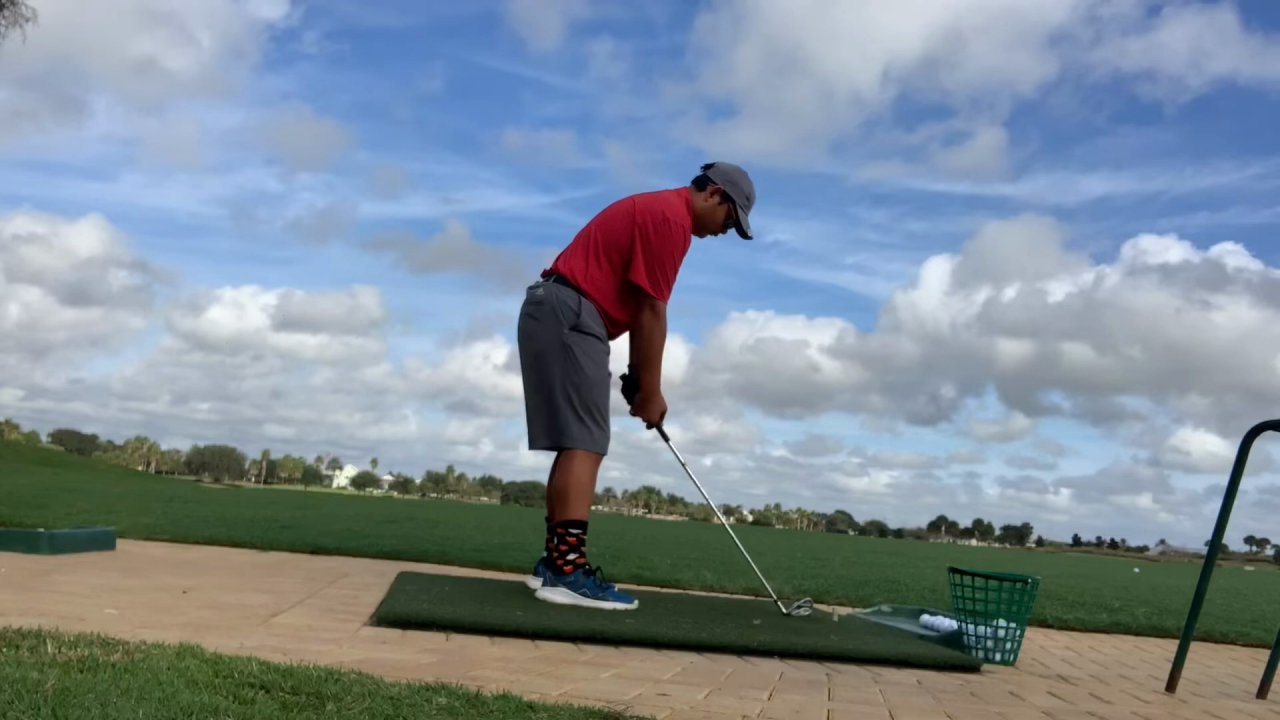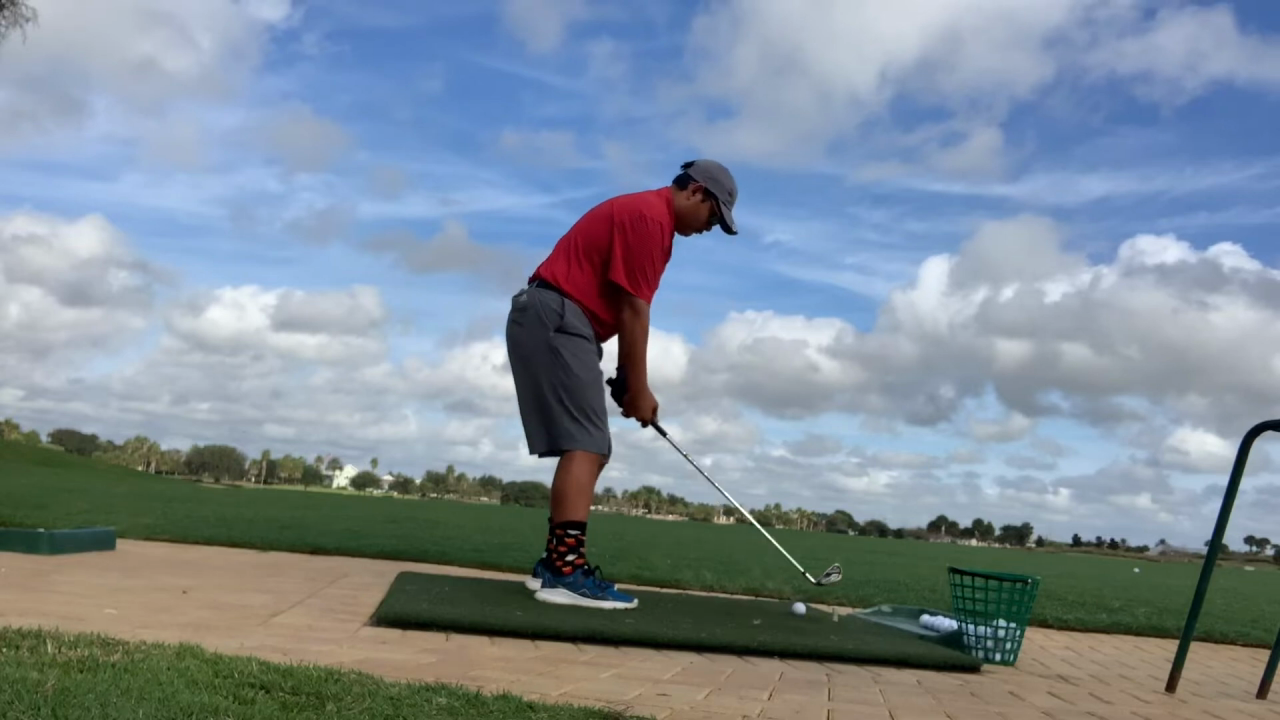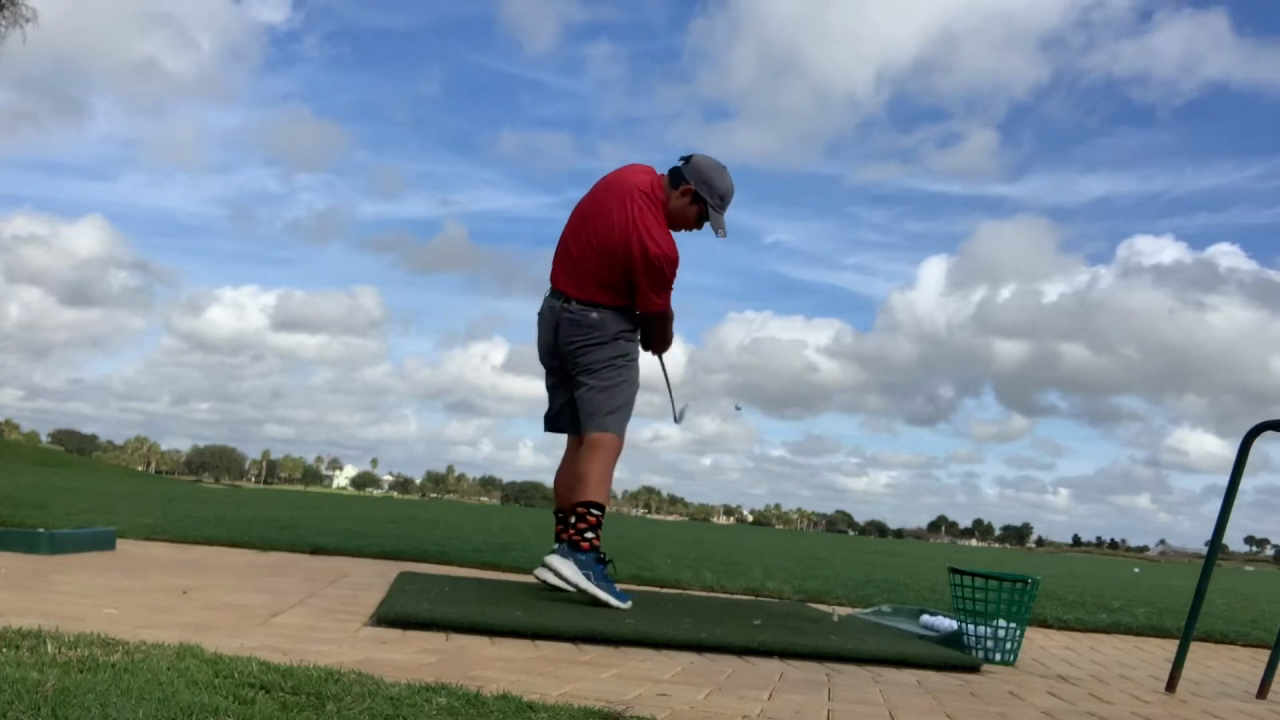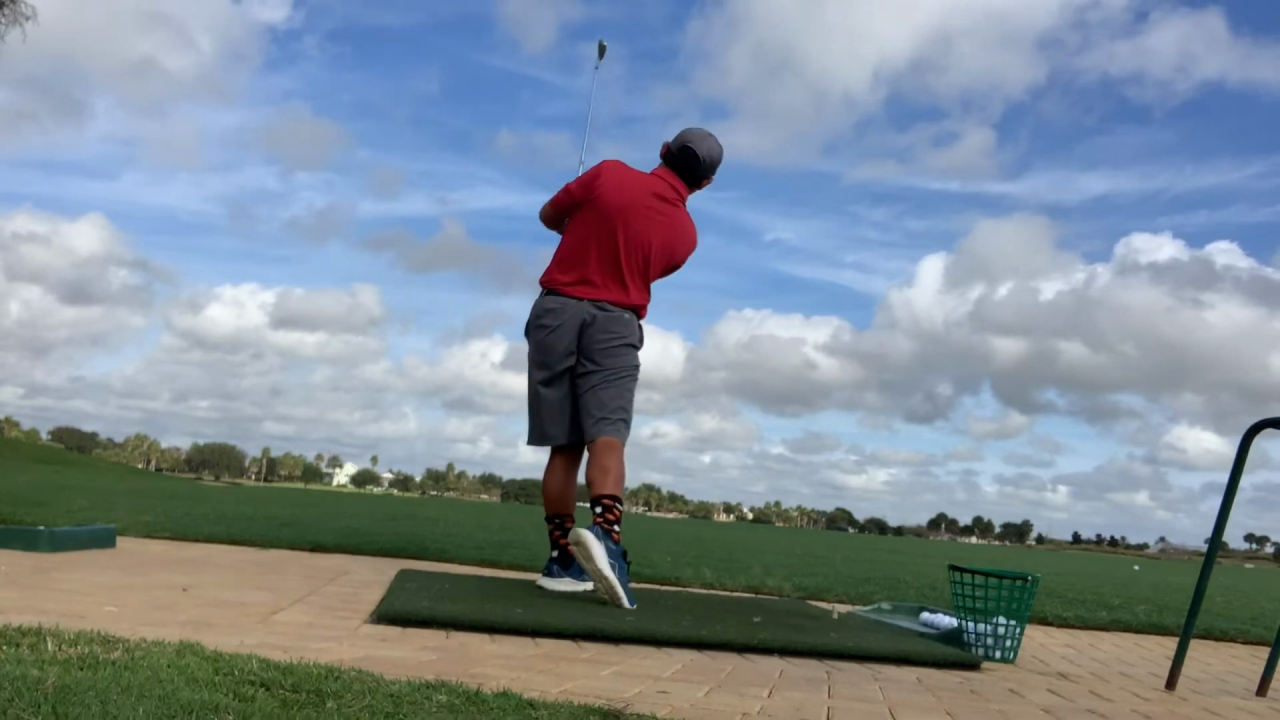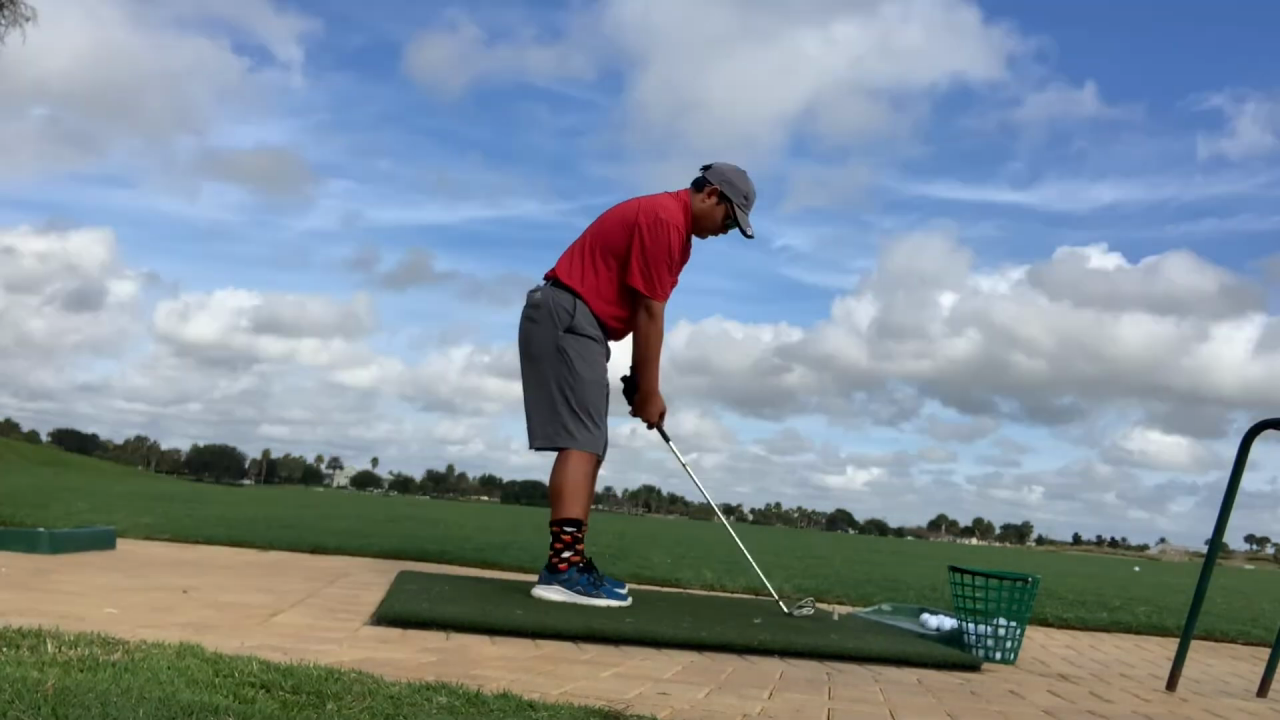
dt=1s
person 1, frame 1
left shoulder: (657, 210)
right shoulder: (672, 218)
left elbow: (636, 306)
right elbow: (652, 312)
left wrist: (637, 377)
right wrist: (651, 392)
left hip: (555, 314)
right hip: (569, 316)
left knee: (575, 443)
right knee: (585, 443)
left ankle: (555, 561)
right ankle: (567, 571)
person 1, frame 2
left shoulder: (662, 235)
right shoulder: (646, 213)
left elbow: (638, 307)
right elbow: (631, 308)
left wrist: (631, 379)
right wrist: (638, 387)
left hip: (568, 328)
right hip: (553, 318)
left knee: (589, 449)
right knee: (585, 445)
left ankle: (556, 562)
right ankle: (566, 571)
person 1, frame 3
left shoulder: (634, 175)
right shoulder: (659, 246)
right elbow: (657, 323)
right wrist: (660, 344)
left hip: (557, 315)
right hip: (604, 327)
left knee: (579, 438)
right knee: (603, 436)
left ankle: (562, 551)
right ankle: (580, 549)
person 1, frame 4
left shoulder: (609, 175)
right shoulder: (684, 234)
left elbow: (548, 215)
left hip: (556, 311)
right hip: (614, 324)
left knee: (564, 445)
right knee: (607, 435)
left ankle: (561, 559)
right ankle: (604, 531)
person 1, frame 5
left shoulder: (667, 220)
right shoulder: (664, 218)
left elbow: (641, 310)
right elbow: (649, 312)
left wrist: (640, 381)
right wrist: (649, 390)
left hip: (572, 321)
right hip: (566, 317)
left knee: (586, 444)
right knee: (581, 442)
left ankle: (567, 563)
right ankle: (563, 568)
